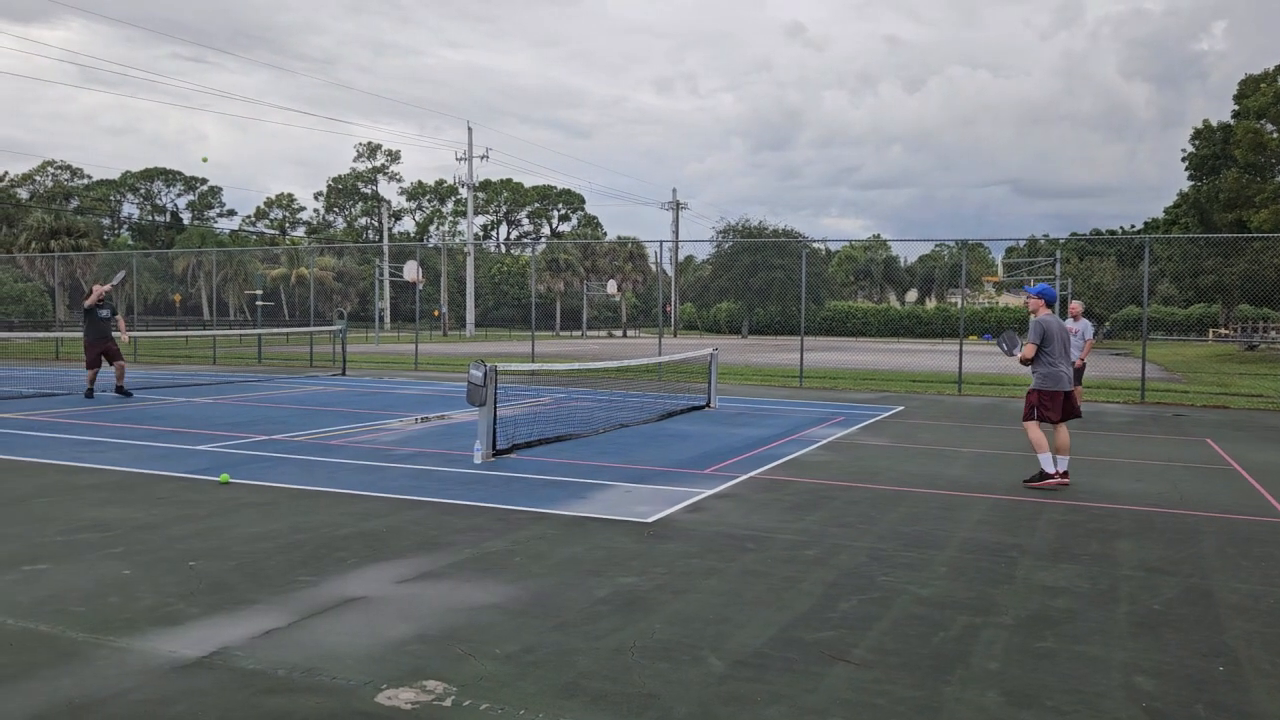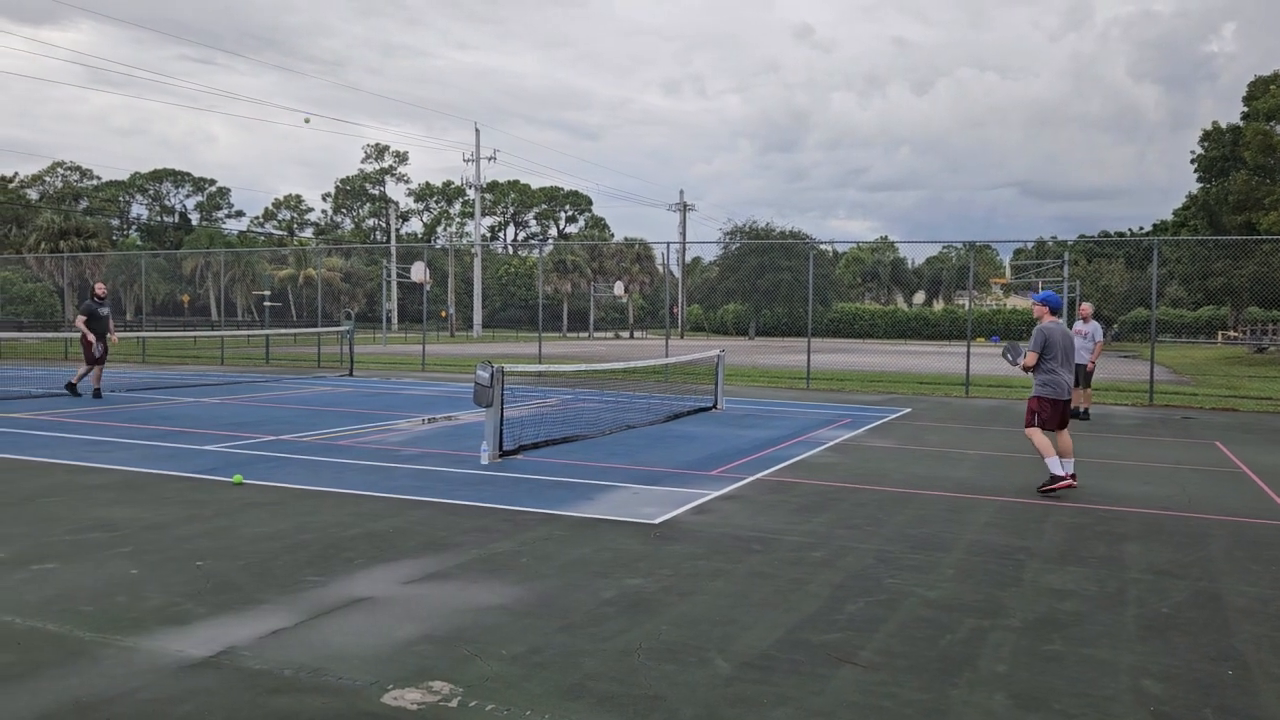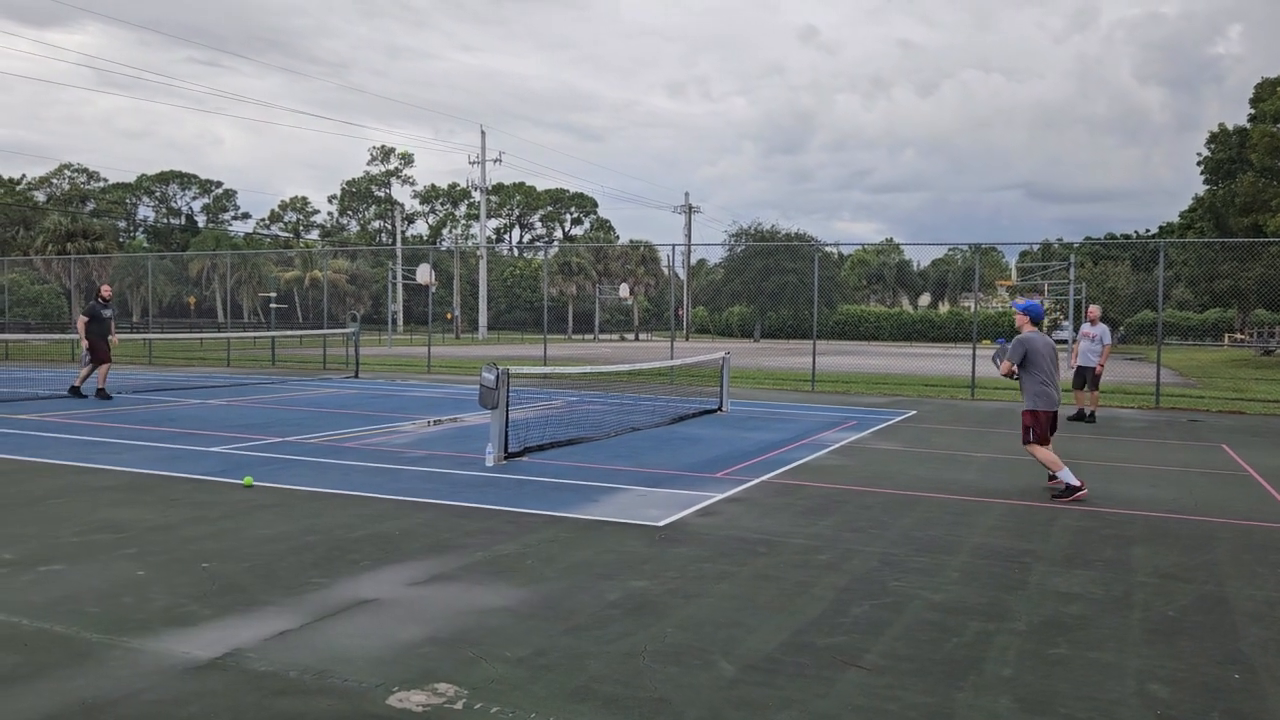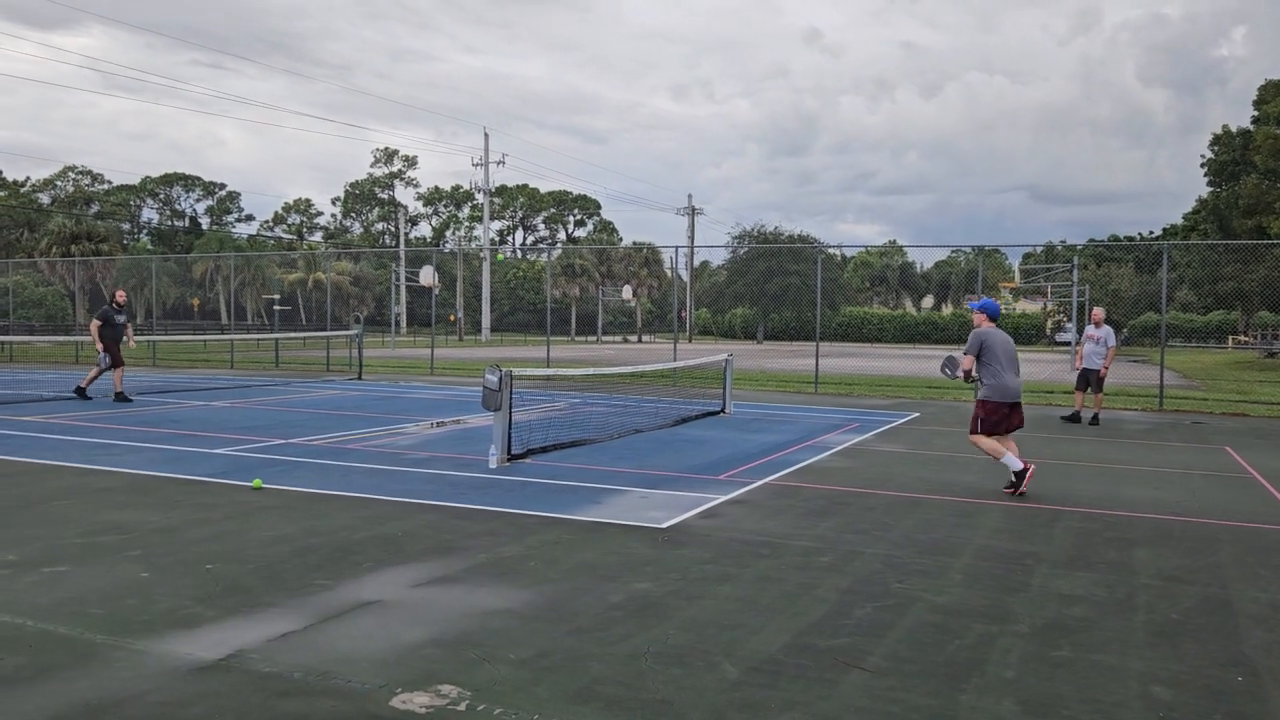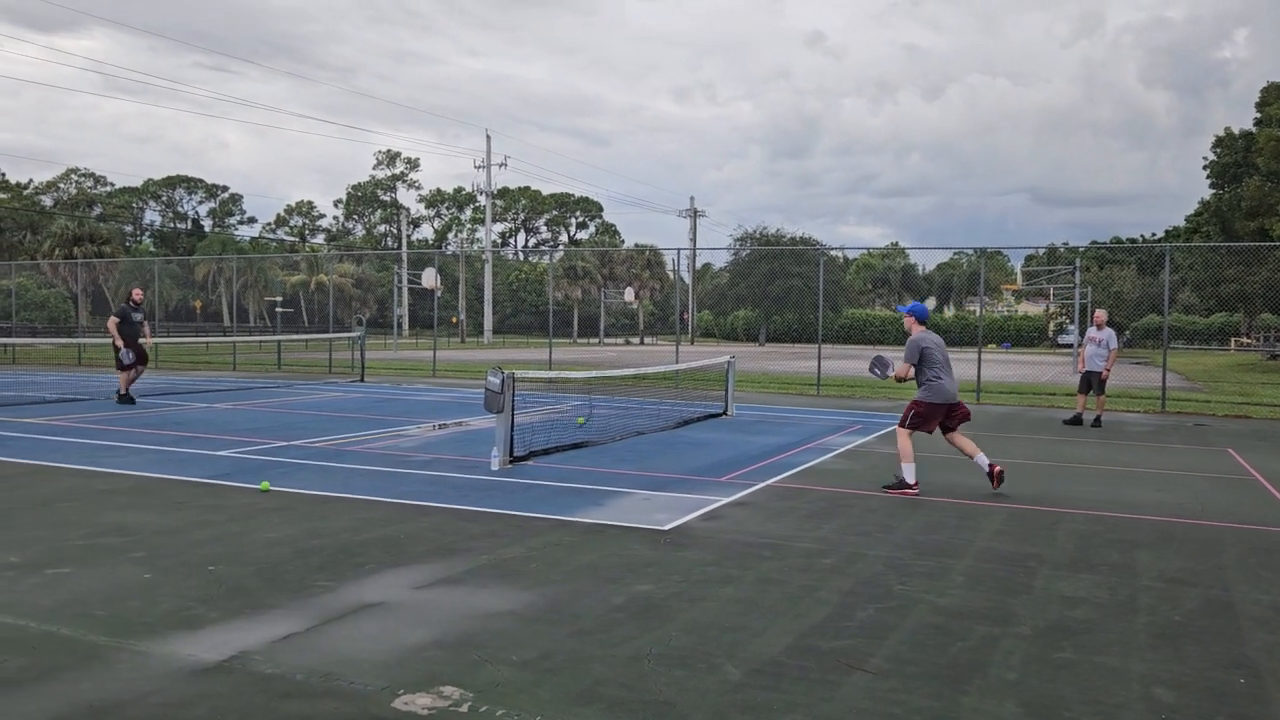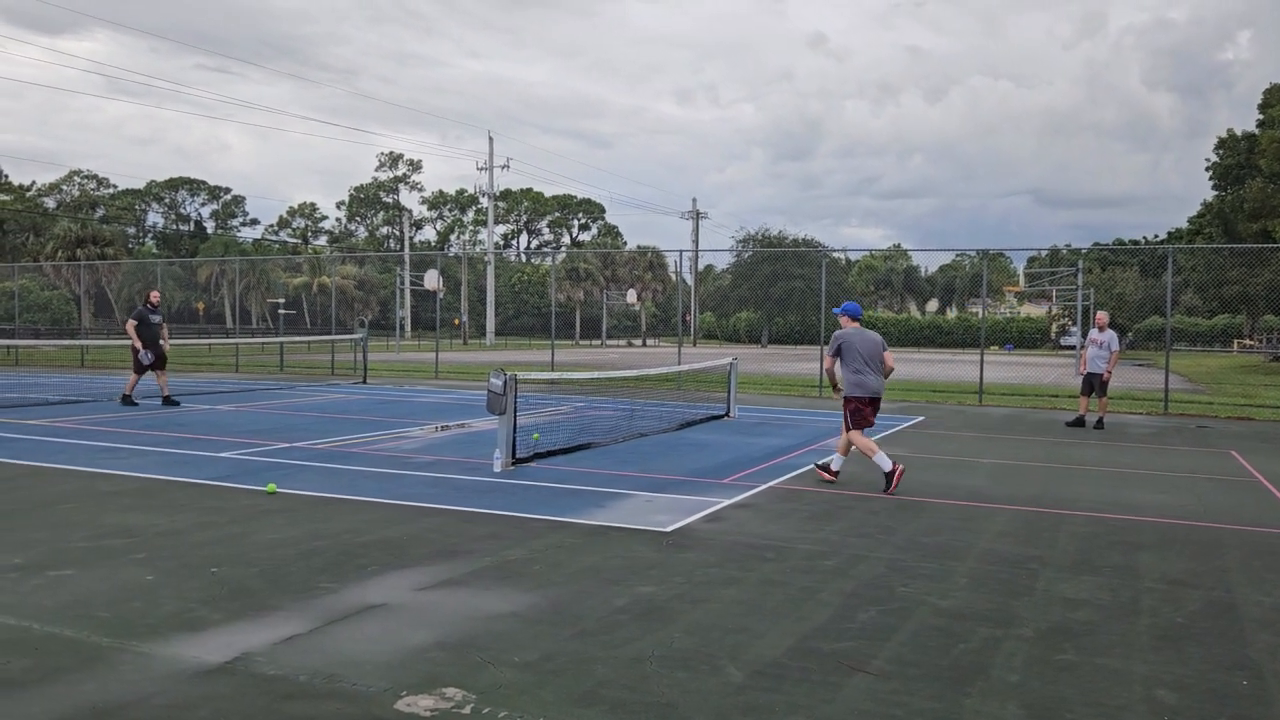
dt=0.3s
person 1, frame 1
left shoulder: (1039, 322)
right shoulder: (1060, 323)
left elbow: (1028, 354)
left wrist: (1021, 358)
right wrist: (1028, 358)
left hip: (1046, 382)
right hip: (1065, 381)
left knee: (1031, 424)
right knee: (1059, 425)
left ankle: (1048, 471)
right ankle: (1062, 472)
person 1, frame 2
left shoulder: (1042, 330)
right shoulder: (1065, 331)
left elbow: (1030, 362)
left wrist: (1024, 366)
right wrist: (1035, 366)
left hip: (1046, 390)
right hip: (1064, 389)
left knee: (1033, 431)
right knee: (1061, 430)
left ankle: (1059, 475)
right ankle: (1068, 473)
person 1, frame 3
left shoulder: (1022, 340)
right shoulder: (1048, 341)
left elbow: (1004, 370)
left wrist: (1012, 371)
left hip: (1037, 401)
right hip: (1052, 398)
left knee: (1034, 446)
right knee: (1042, 440)
left ankle: (1075, 485)
right ankle: (1057, 474)
person 1, frame 4
left shoulder: (978, 334)
right shoulder: (1006, 338)
left elbow: (967, 366)
left wrist: (967, 375)
right wrist: (976, 375)
left hip: (993, 394)
right hip: (1013, 393)
left knee: (977, 437)
right knee: (1003, 436)
left ankle: (1019, 468)
right ankle: (1016, 481)
person 1, frame 5
left shoulder: (915, 341)
right shoulder: (935, 338)
left elbow: (902, 372)
left wrist: (898, 376)
right wrist: (908, 375)
left hip: (931, 396)
right hip: (949, 394)
left knee: (903, 432)
right knee: (953, 436)
left ankle: (909, 482)
right ankle: (991, 468)
person 1, frame 6
left shoulder: (840, 335)
right shoulder: (876, 337)
left elbow: (828, 366)
right elbow: (890, 365)
left wrist: (834, 385)
left hip: (856, 391)
right hip: (875, 391)
left knee: (855, 434)
right knee: (849, 429)
left ankle: (890, 469)
right ankle: (833, 468)
